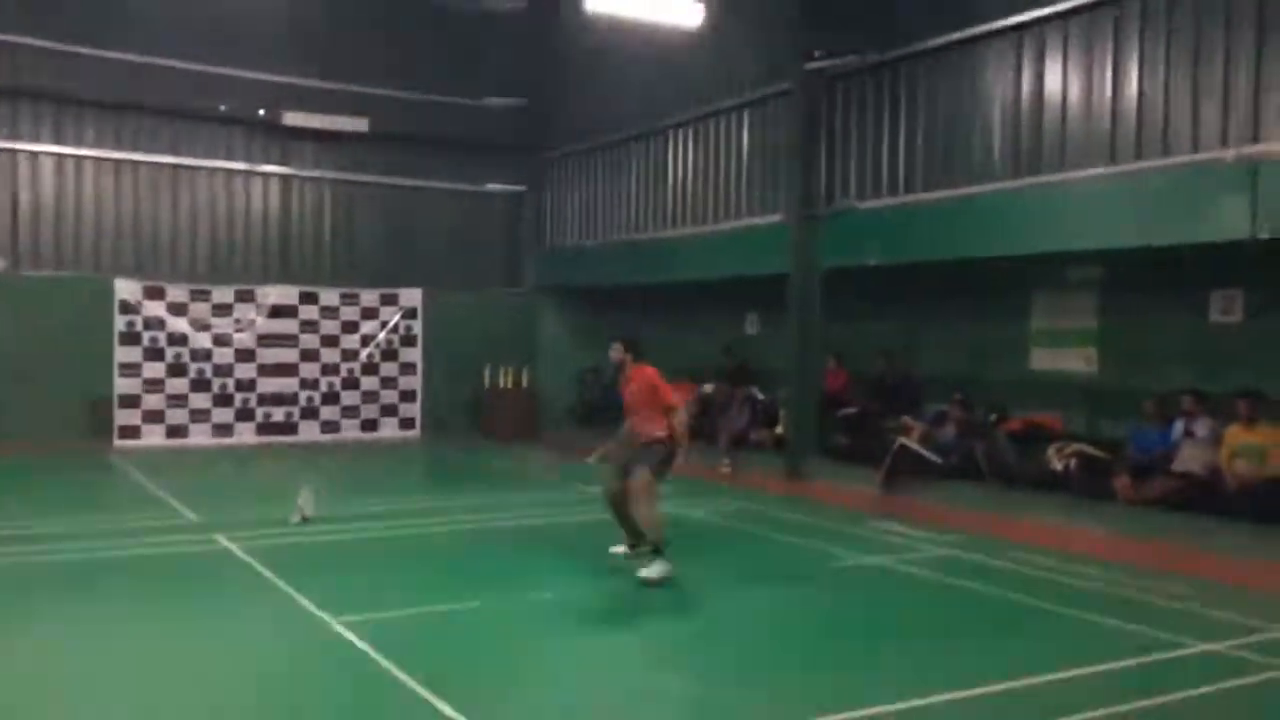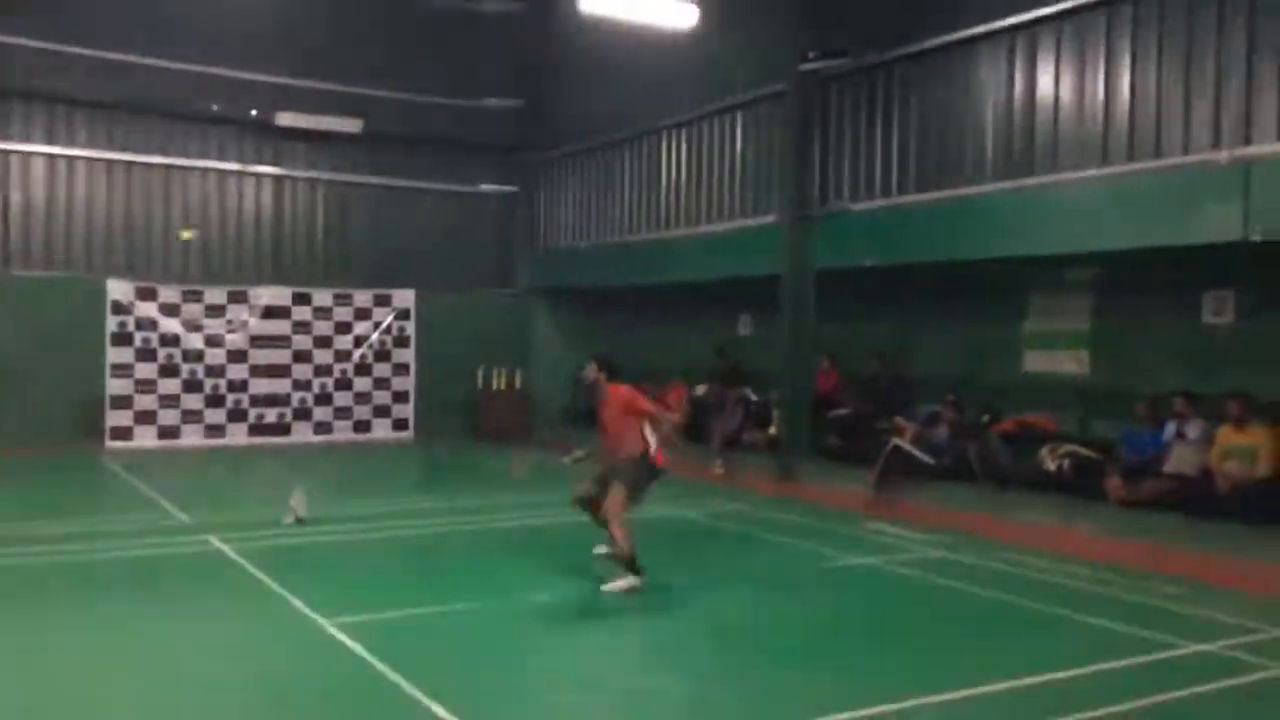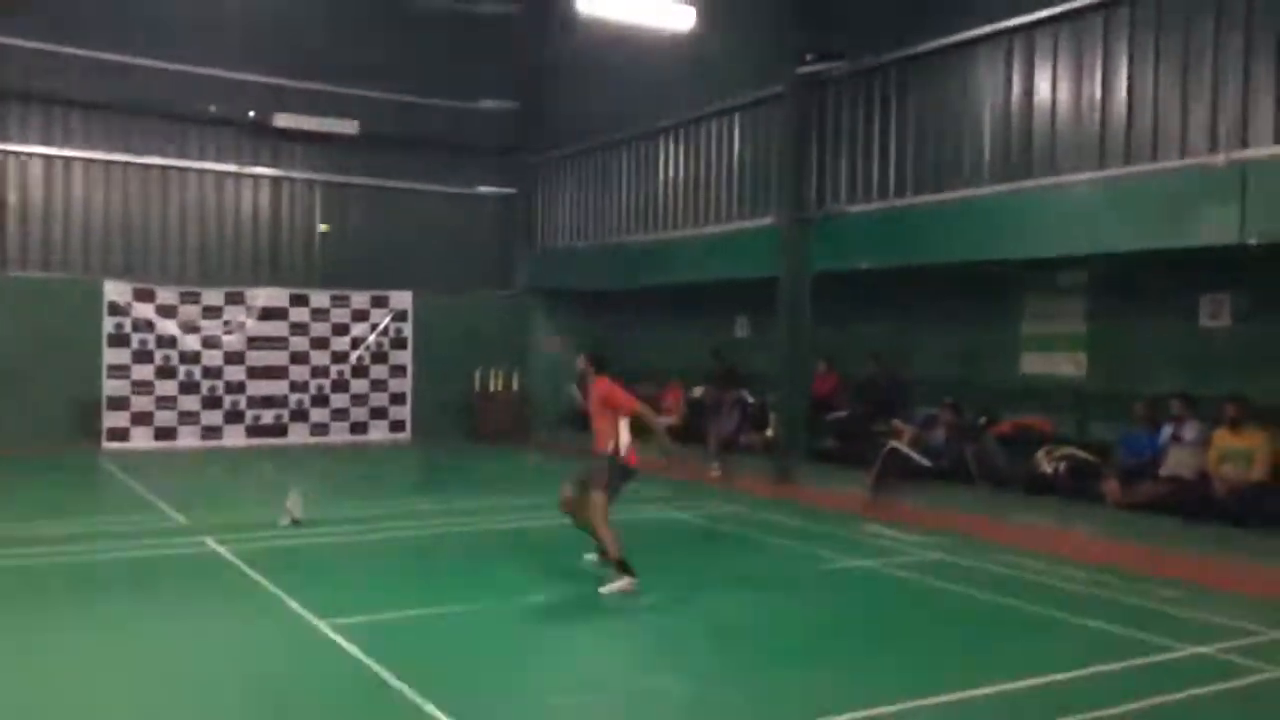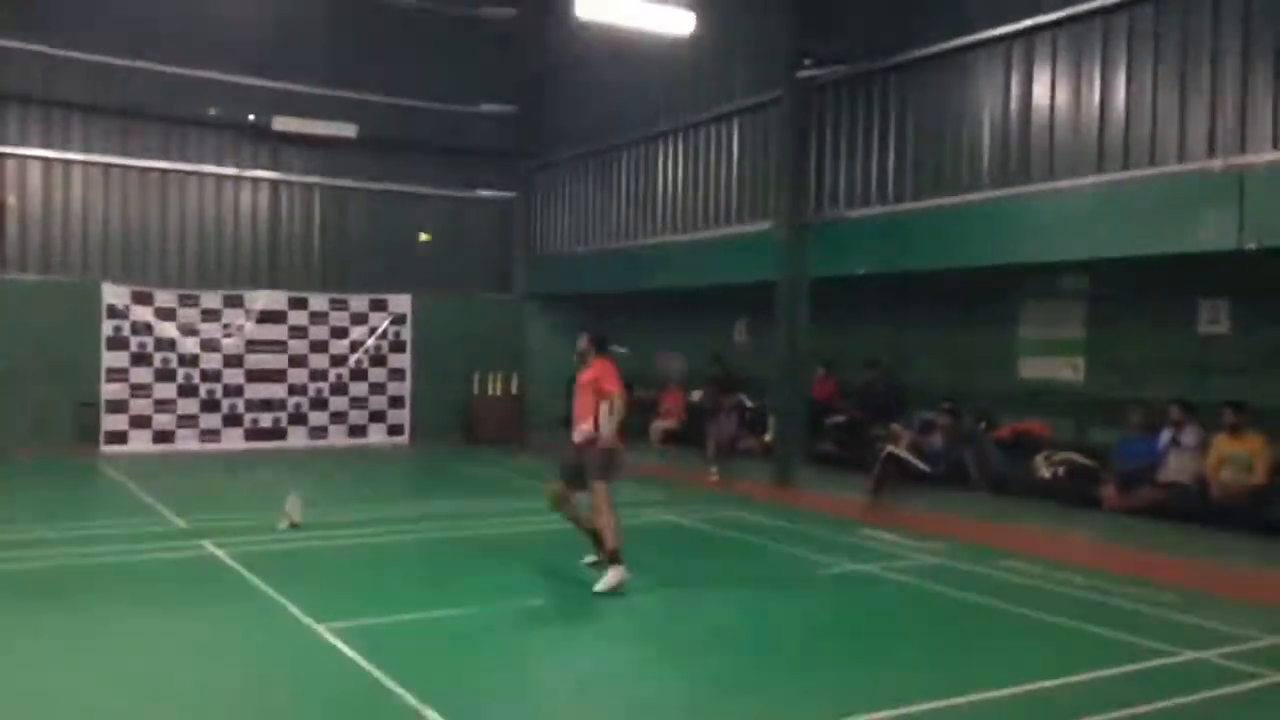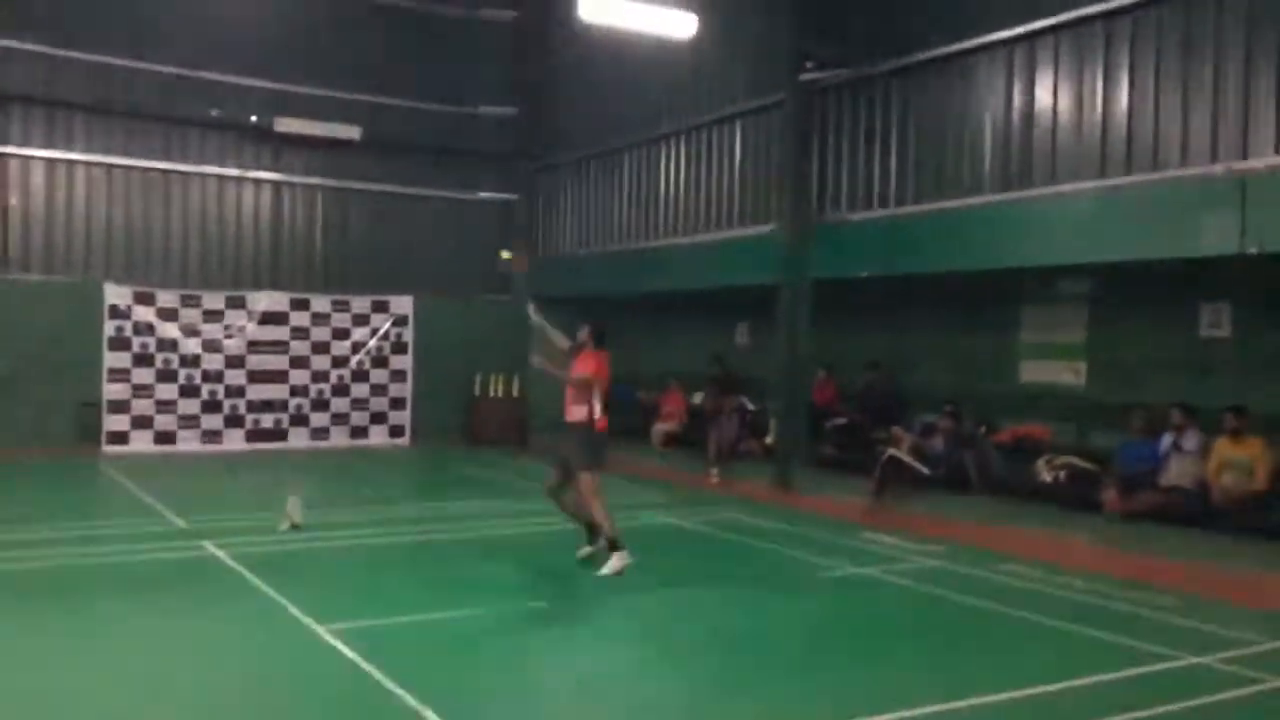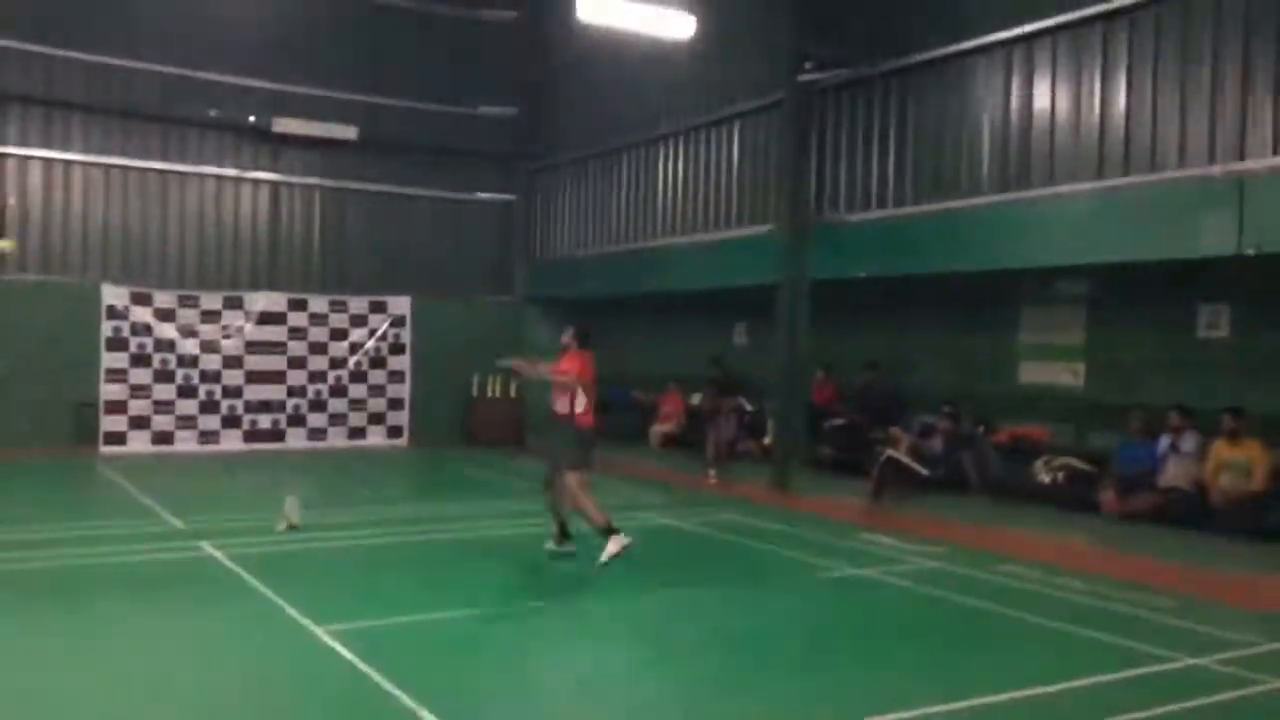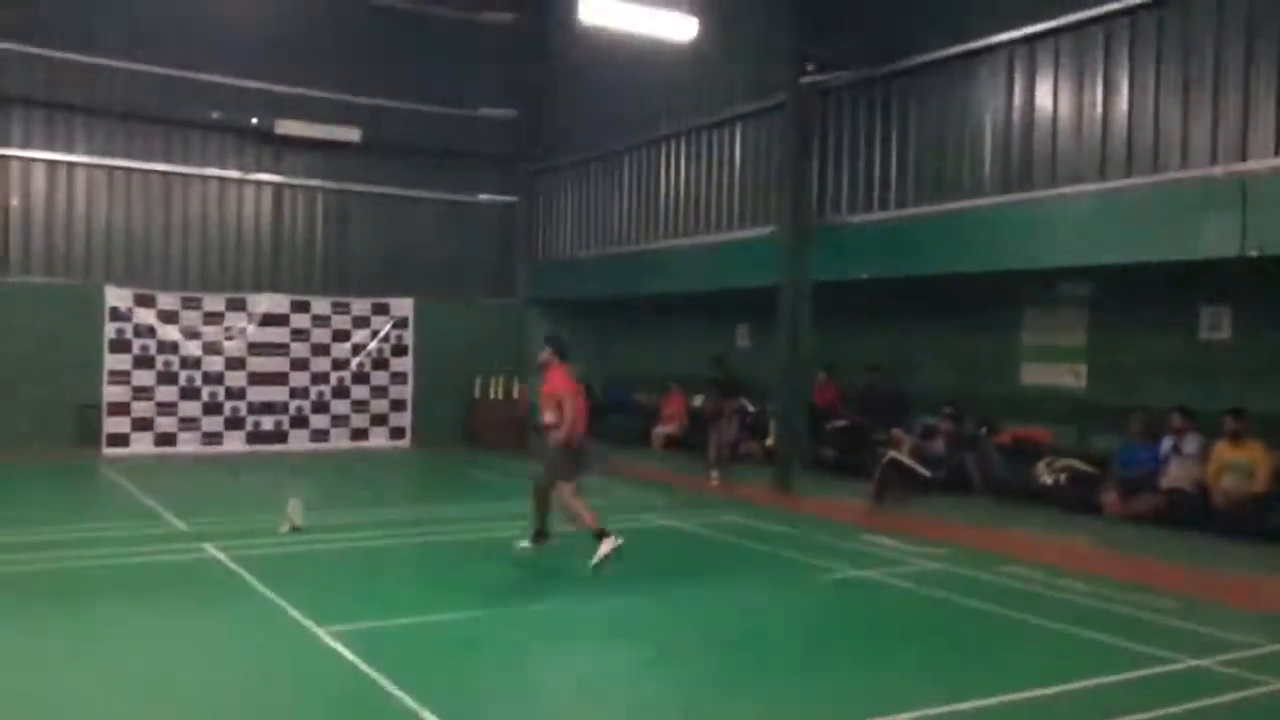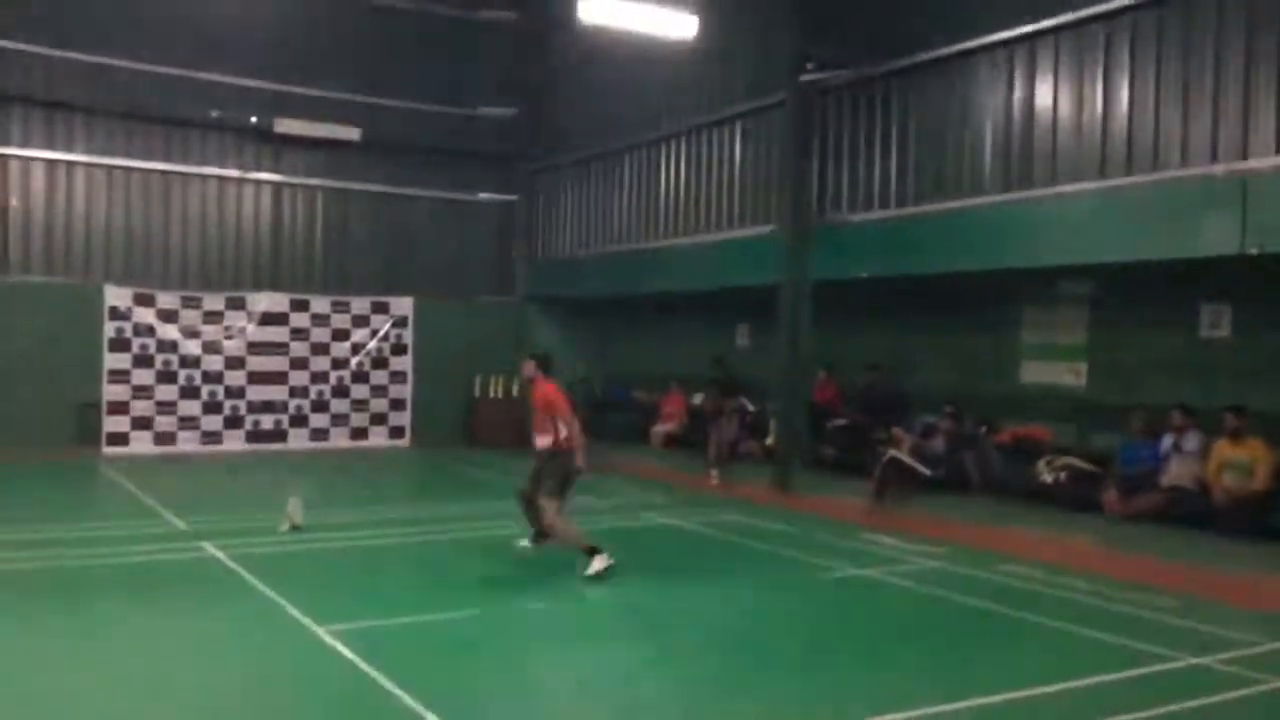
dt=0.1s
person 1, frame 1
left shoulder: (649, 375)
right shoulder: (625, 382)
left elbow: (679, 409)
left wrist: (680, 444)
right wrist: (607, 449)
left hip: (662, 443)
right hip: (641, 445)
left knee: (637, 492)
right knee: (613, 494)
left ankle: (660, 558)
right ankle: (636, 543)
person 1, frame 2
left shoulder: (624, 395)
right shoulder: (602, 402)
left elbow: (662, 415)
left hip: (643, 461)
right hip: (624, 461)
left knee: (611, 510)
right knee: (582, 497)
left ankle: (633, 573)
right ankle: (620, 545)
person 1, frame 3
left shoulder: (606, 388)
right shoulder: (593, 392)
left elbow: (643, 412)
left wrist: (663, 439)
left hip: (616, 461)
right hip: (605, 459)
left knee: (595, 515)
right knee: (567, 499)
left ankle: (626, 574)
right ankle: (607, 549)
person 1, frame 4
left shoulder: (602, 368)
right shoulder: (588, 370)
left elbow: (618, 399)
left wrist: (611, 431)
left hip: (597, 445)
right hip: (580, 445)
left knee: (600, 502)
right knee: (556, 496)
left ankle: (616, 567)
right ankle: (601, 545)
person 1, frame 5
left shoulder: (594, 359)
right shoulder: (583, 359)
left elbow: (584, 380)
left wrist: (551, 369)
left hip: (588, 432)
right hip: (577, 431)
left knee: (588, 491)
right knee: (556, 488)
left ankle: (618, 551)
right ankle: (594, 535)
person 1, frame 6
left shoulder: (578, 359)
right shoulder: (573, 359)
left elbow: (568, 380)
left wrist: (532, 370)
left hip: (574, 430)
right hip: (570, 429)
left knee: (573, 488)
right knee: (551, 483)
left ankle: (614, 535)
right ankle: (562, 537)
person 1, frame 7
left shoulder: (557, 376)
right shoulder: (554, 376)
left elbow: (570, 405)
left wrist: (563, 433)
left hip: (565, 442)
right hip: (559, 442)
left knee: (566, 497)
right knee: (541, 488)
left ankle: (606, 538)
right ankle: (539, 536)
person 1, frame 8
left shoulder: (547, 391)
right shoulder: (538, 392)
left elbow: (571, 422)
left wrist: (579, 454)
left hip: (559, 459)
right hip: (549, 458)
left knee: (550, 517)
right knee: (525, 496)
left ankle: (597, 555)
right ankle: (539, 536)
